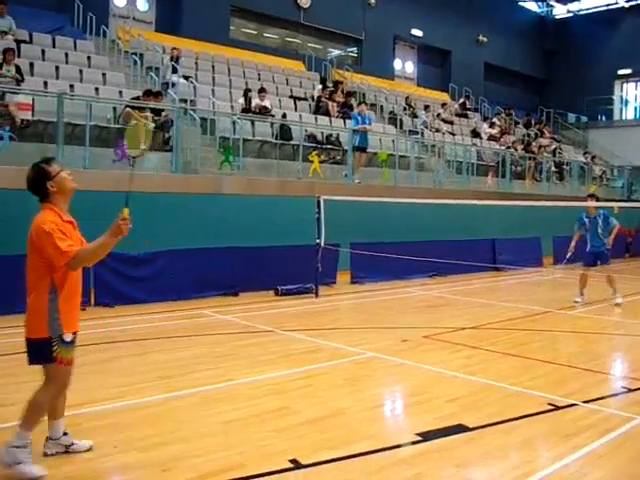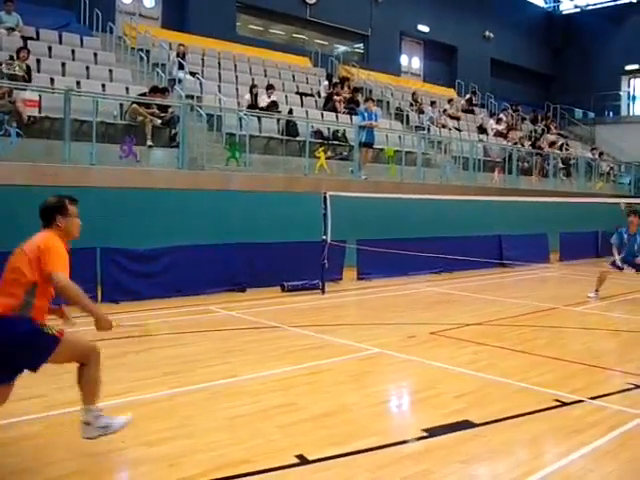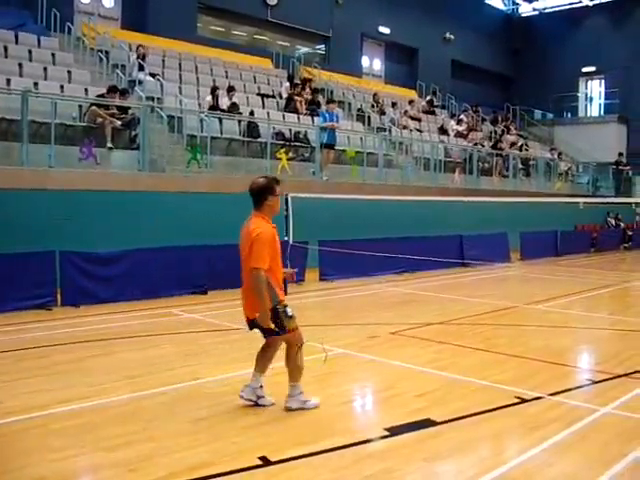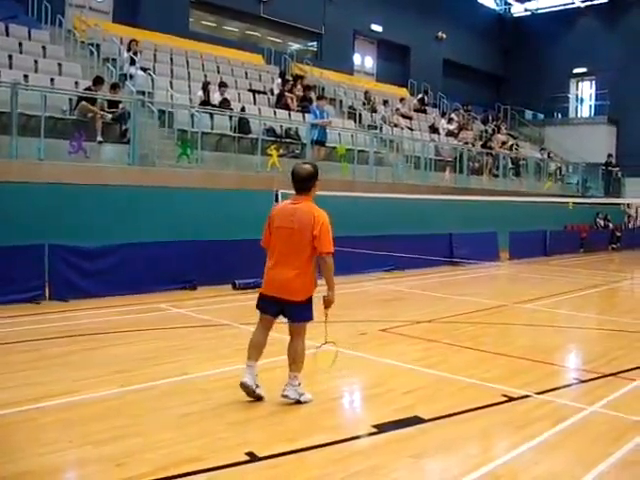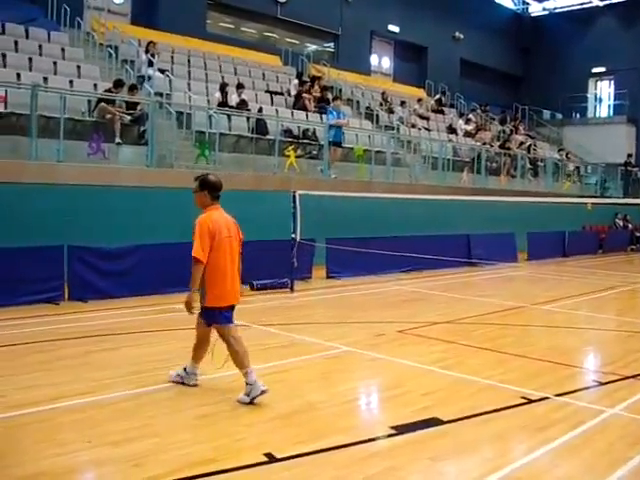
dt=1s
person 1, frame 1
left shoulder: (64, 221)
right shoulder: (46, 223)
left elbow: (86, 257)
right elbow: (74, 261)
left wrist: (112, 240)
right wrist: (110, 237)
left hip: (61, 318)
right hip: (48, 320)
left knee: (61, 379)
right knee: (56, 381)
left ankle: (57, 438)
person 1, frame 2
left shoulder: (39, 245)
right shoulder: (52, 245)
right elbow: (61, 283)
left wrist: (53, 309)
right wrist: (96, 312)
right knee: (89, 353)
right ankle: (94, 420)
person 1, frame 3
left shoulder: (252, 224)
right shoulder: (262, 230)
right elbow: (258, 272)
left wrist: (280, 272)
right wrist: (265, 309)
left hip: (256, 302)
right hip: (267, 302)
left knee: (273, 341)
right knee: (295, 342)
left ankle: (253, 388)
right ankle: (295, 397)
person 1, frame 4
left shoulder: (277, 210)
right shoulder: (318, 216)
left elbow: (267, 246)
right elbow: (325, 257)
right wrist: (330, 289)
left hip: (272, 282)
right hip: (299, 287)
left knee: (263, 326)
right knee: (297, 335)
left ankle: (250, 375)
right ankle: (293, 387)
person 1, frame 5
left shoulder: (205, 221)
right shoulder: (229, 220)
left elbow: (200, 260)
right elbow: (236, 254)
left wrist: (192, 292)
right wrist: (236, 283)
left hip: (214, 293)
right hip: (229, 289)
left knee: (230, 337)
right knee: (203, 329)
left ankle: (253, 383)
right ankle: (190, 372)
